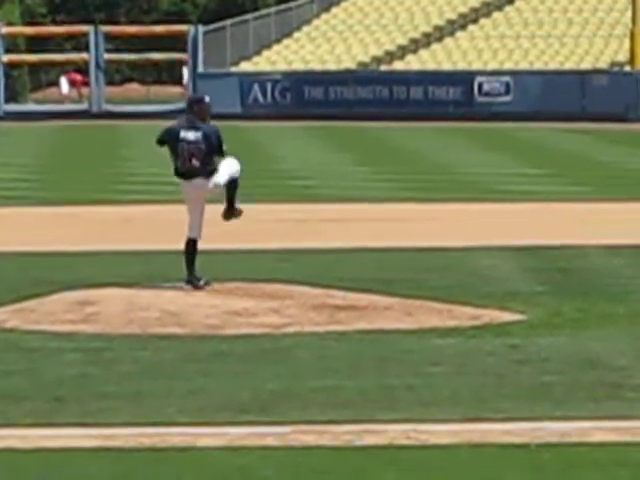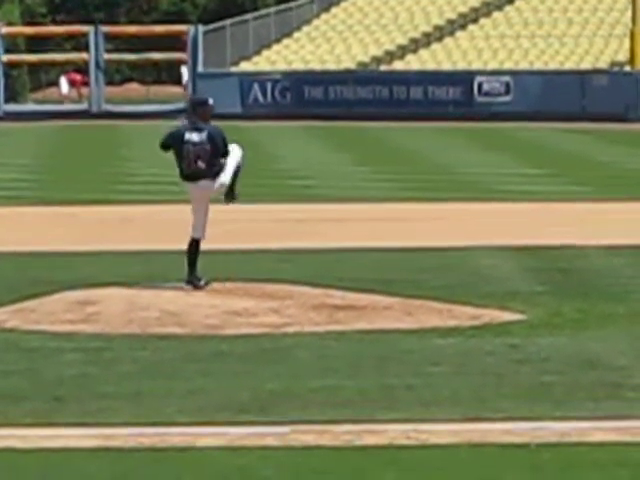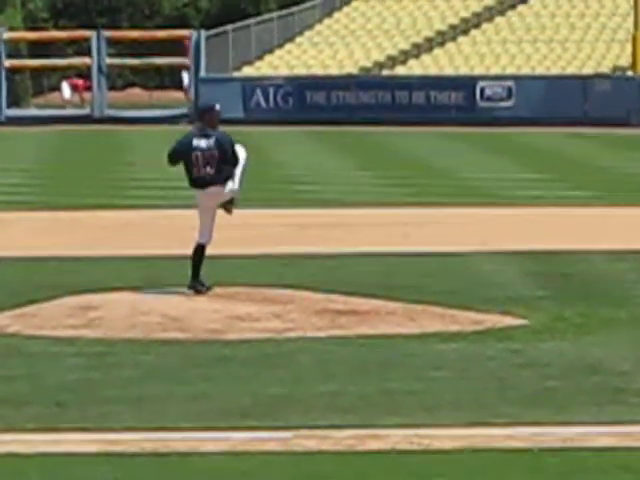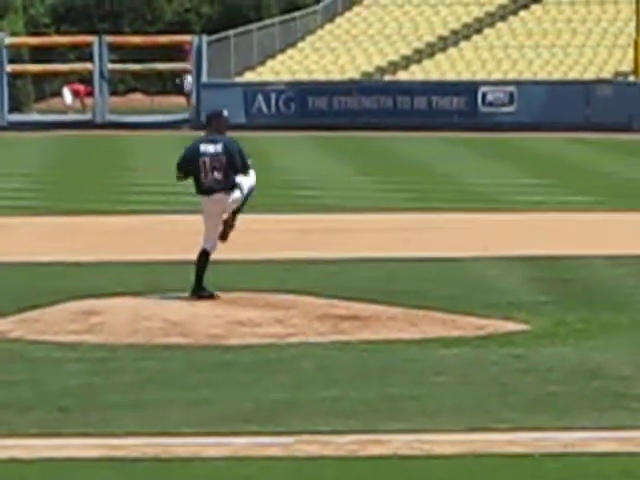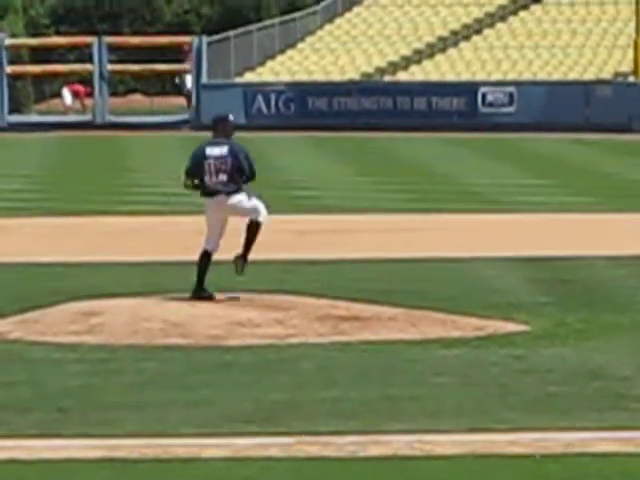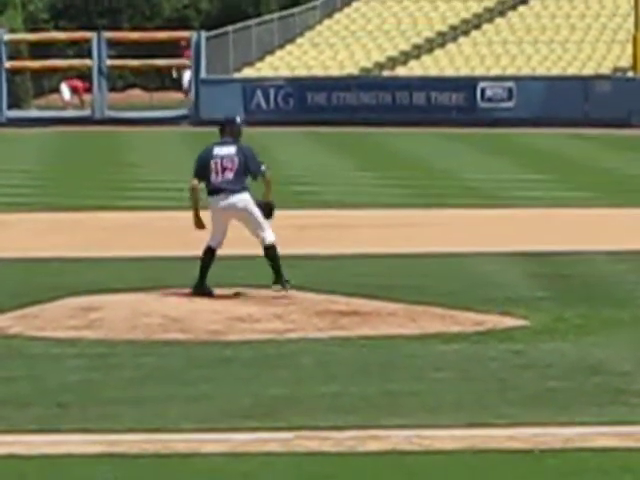
dt=0.1s
person 1, frame 1
left shoulder: (174, 130)
right shoulder: (210, 130)
left elbow: (160, 141)
right elbow: (220, 155)
left hip: (188, 185)
right hip: (210, 181)
left knee: (194, 230)
right knee: (232, 163)
left ankle: (191, 275)
right ankle: (230, 208)
person 1, frame 2
left shoulder: (178, 133)
right shoulder: (215, 131)
left elbow: (163, 147)
right elbow: (225, 156)
left hip: (194, 187)
right hip: (217, 182)
left knee: (197, 231)
right knee: (236, 150)
left ankle: (192, 275)
right ankle: (230, 193)
person 1, frame 3
left shoulder: (186, 140)
right shoulder: (222, 137)
left elbow: (171, 162)
right elbow: (233, 162)
left hip: (203, 193)
right hip: (225, 188)
left knee: (204, 236)
right knee: (240, 151)
left ankle: (195, 280)
right ankle: (229, 201)
person 1, frame 4
left shoulder: (193, 148)
right shoulder: (230, 143)
left elbow: (179, 176)
right elbow: (245, 170)
left hip: (208, 200)
right hip: (230, 195)
left knee: (208, 243)
right knee: (250, 177)
left ankle: (198, 287)
right ankle: (230, 221)
person 1, frame 5
left shoulder: (200, 151)
right shoulder: (236, 148)
left elbow: (187, 183)
right elbow: (251, 176)
left hip: (212, 203)
right hip: (235, 200)
left knee: (210, 243)
right knee: (260, 211)
left ankle: (199, 288)
right ankle: (243, 256)
person 1, frame 6
left shoulder: (207, 152)
right shoulder: (243, 150)
left elbow: (194, 185)
right elbow: (264, 176)
left wrist: (196, 215)
right wrist: (267, 198)
left hip: (216, 202)
right hip: (240, 199)
left knee: (215, 242)
right knee: (266, 235)
left ankle: (200, 284)
right ankle: (279, 278)
